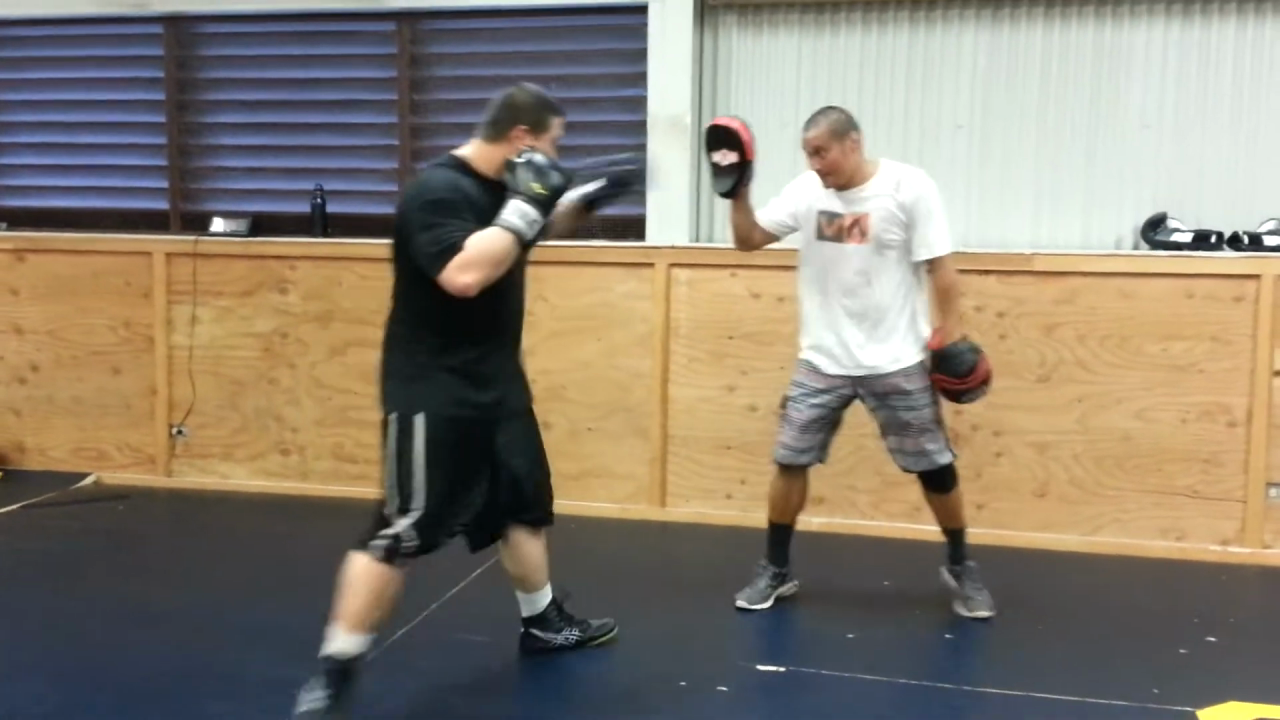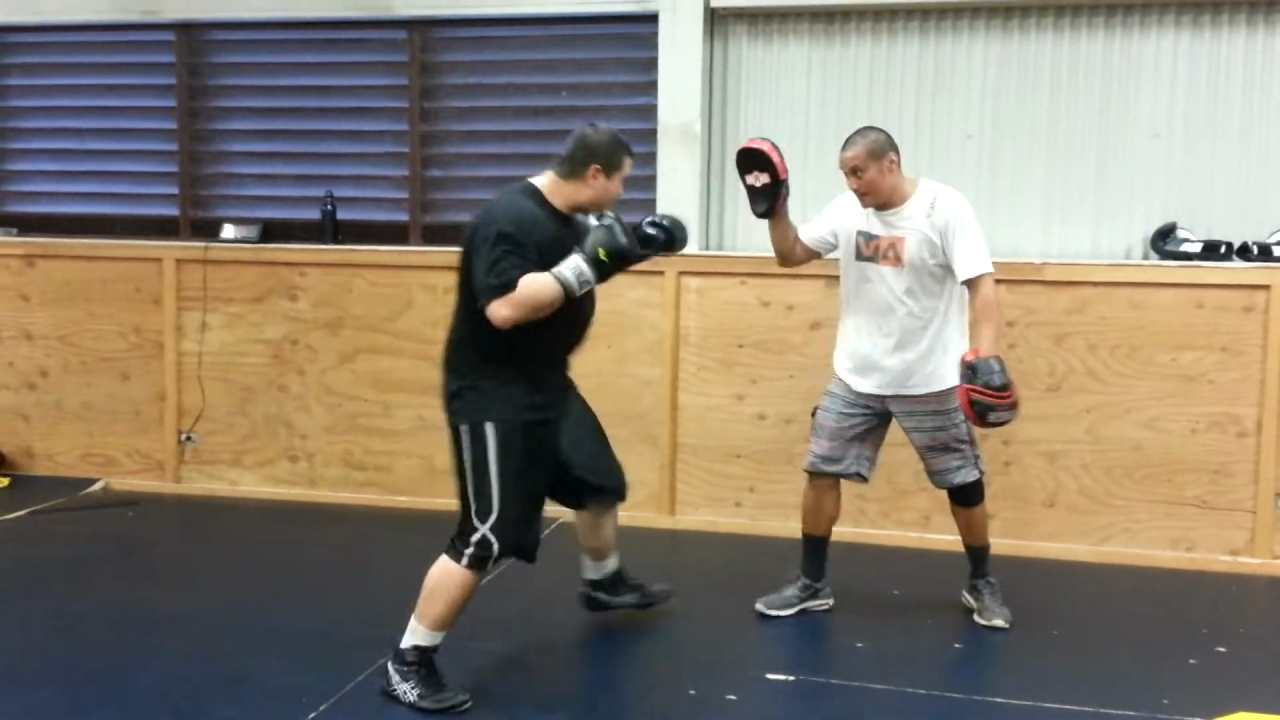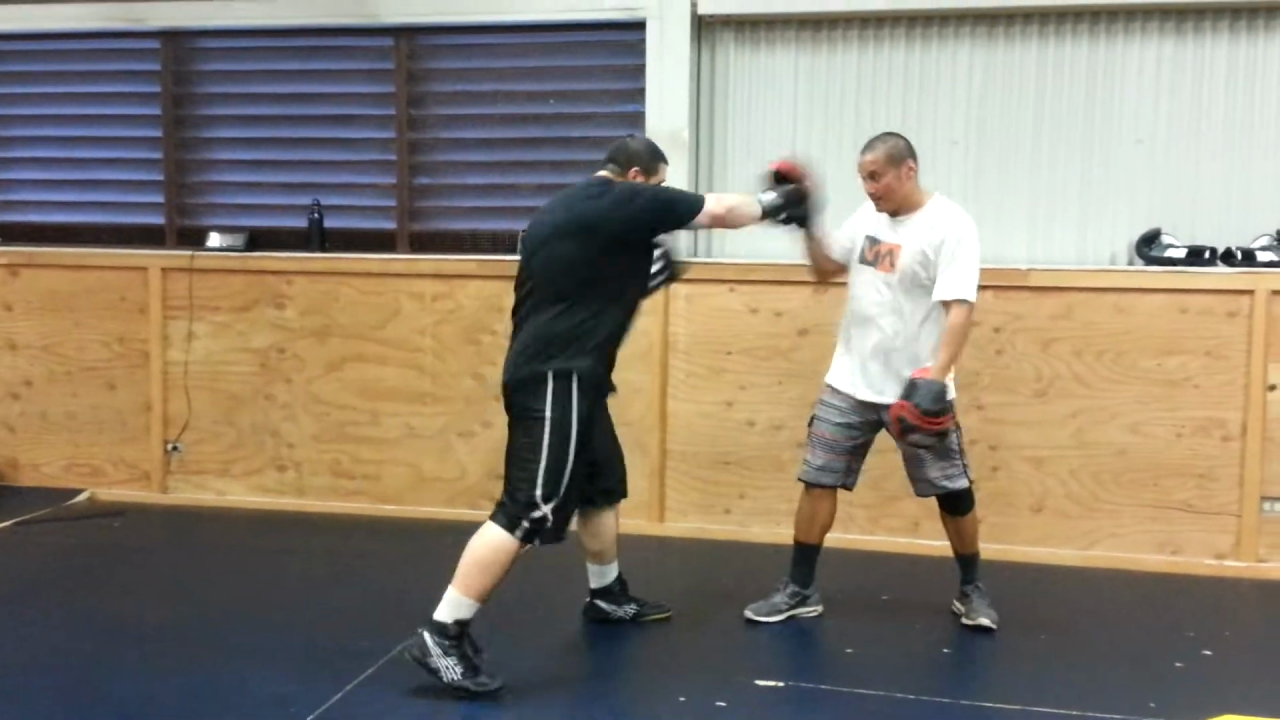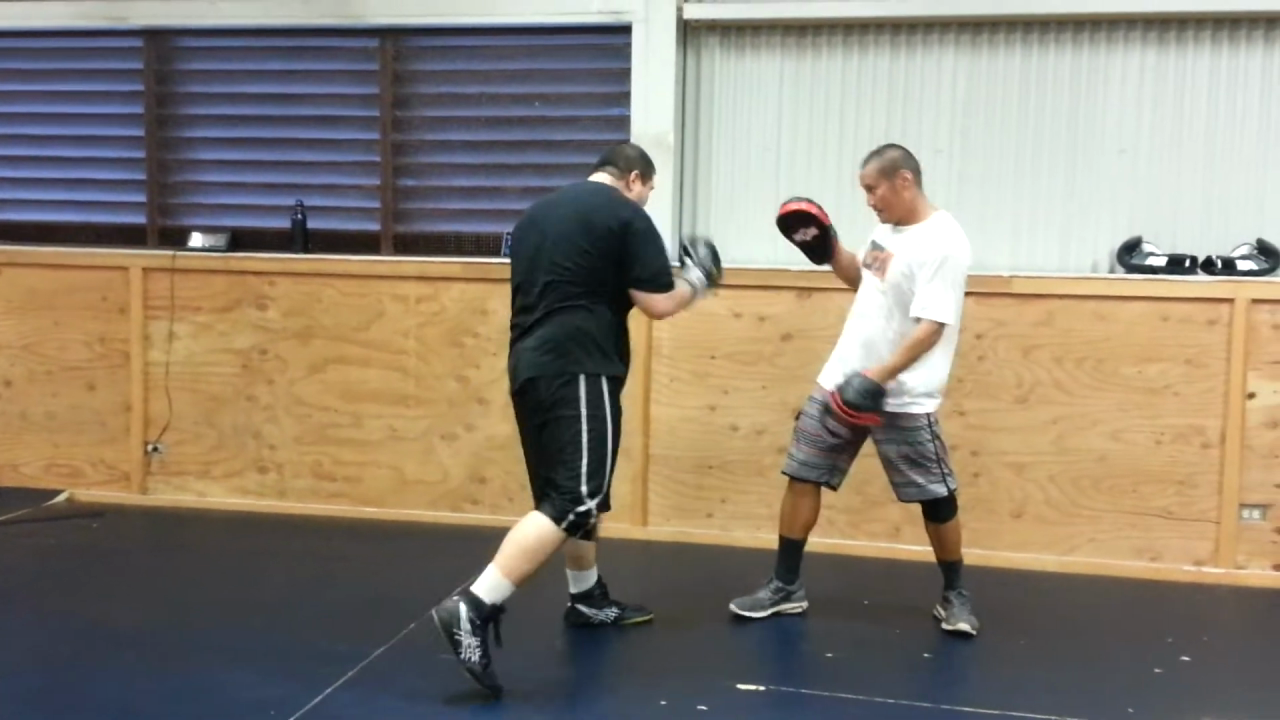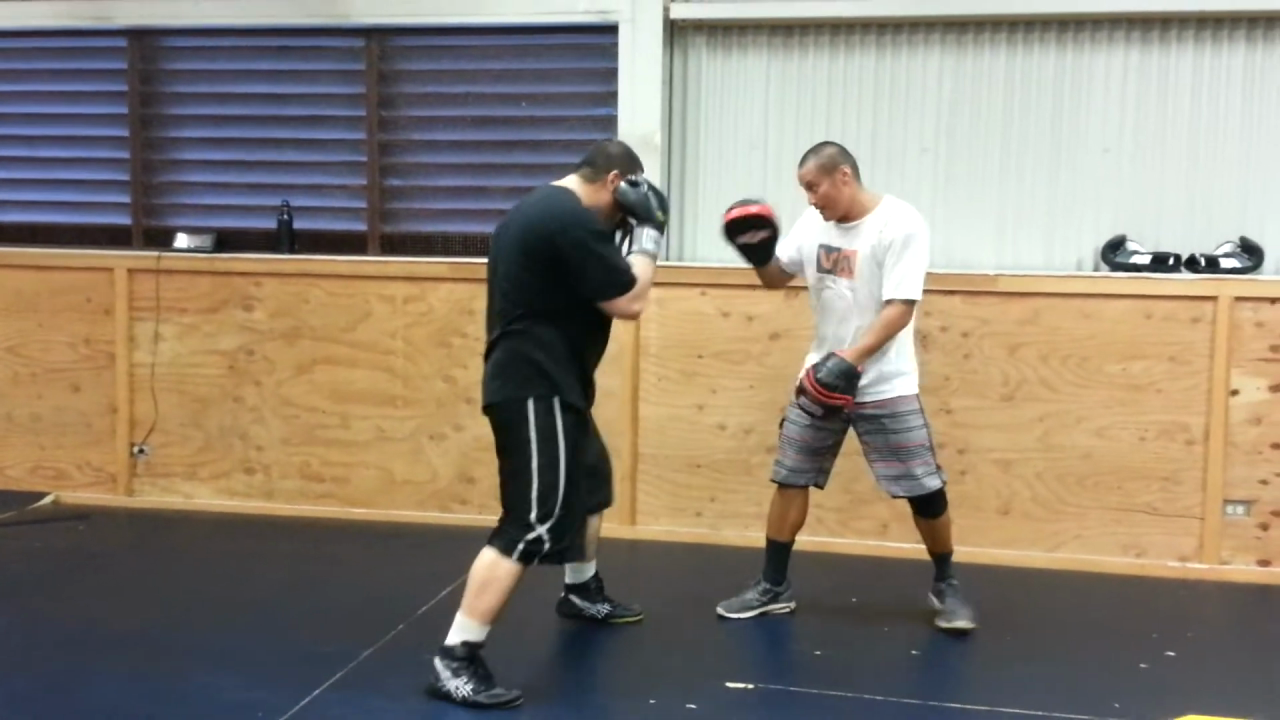
dt=0.3s
person 1, frame 1
left shoulder: (491, 180)
right shoulder: (438, 191)
left elbow: (549, 215)
right elbow: (466, 274)
left wrist: (592, 195)
right wrist: (529, 205)
left hip: (494, 381)
right hip: (435, 389)
left knee: (525, 505)
right knee: (402, 531)
left ankle: (544, 620)
person 1, frame 2
left shoulder: (567, 215)
right shoulder: (510, 220)
left elbow: (600, 251)
right elbow: (504, 309)
left wrist: (643, 239)
right wrist: (586, 263)
left hip: (545, 387)
right hip: (492, 400)
left knee: (600, 483)
right knee: (486, 540)
left ankle: (604, 583)
right ankle: (409, 660)
person 1, frame 3
left shoulder: (560, 212)
right shoulder: (618, 203)
right elbow: (715, 211)
left wrist: (644, 276)
right wrist: (771, 202)
left hip: (557, 369)
right hip: (559, 373)
left knee: (601, 484)
right knee: (529, 507)
left ankle: (606, 595)
right ankle: (441, 633)
person 1, frame 4
left shoulder: (534, 216)
right shoulder: (624, 215)
right elbow: (658, 301)
right wrist: (700, 273)
left hip: (532, 365)
right hip: (577, 368)
left knee: (576, 491)
right knee: (573, 500)
left ankle: (587, 599)
right ankle: (475, 609)
person 1, frame 5
left shoulder: (543, 208)
right shoulder: (571, 219)
right elbow: (627, 301)
left wrist: (627, 229)
right wrist: (648, 229)
left hip: (545, 382)
right hip: (538, 388)
left knee: (587, 485)
right knee: (528, 528)
left ankle: (582, 593)
right ankle: (454, 659)
person 2, frame 1
left shoulder: (908, 186)
right shoulder: (806, 191)
left elbow: (941, 262)
right elbow: (747, 239)
left wrist: (951, 332)
right wrist: (737, 189)
left hip: (896, 362)
right hip: (823, 359)
left knee: (935, 465)
right knee: (790, 460)
left ankle: (961, 568)
right ankle: (775, 571)
person 2, frame 2
left shoulder: (945, 208)
right shoulder: (847, 209)
left elbow: (981, 282)
right elbow: (791, 254)
left wrist: (987, 352)
right wrist: (774, 207)
left hip: (930, 381)
right hip: (857, 377)
left knee: (964, 482)
right knee: (822, 469)
left ankle: (981, 584)
right ankle: (811, 583)
person 2, frame 3
left shoulder: (950, 225)
right shoulder: (871, 214)
left elbow: (960, 308)
right elbow: (827, 270)
left wrist: (934, 377)
right wrist: (806, 224)
left hip: (914, 387)
right hip: (849, 383)
left knee: (952, 490)
right knee: (817, 479)
left ankle: (971, 589)
right ankle: (800, 589)
person 2, frame 4
left shoulder: (945, 243)
right shoulder: (887, 227)
left elbow: (931, 327)
left wrist: (876, 378)
right wrist: (826, 247)
left hip: (902, 397)
right hip: (841, 382)
left knee: (935, 497)
right knee: (802, 475)
left ankle: (954, 595)
right ankle: (786, 586)
person 2, frame 5
left shoulder: (901, 222)
right shoulder: (813, 223)
left elbow: (901, 305)
right elbow: (772, 278)
left wrist: (851, 359)
right wrist: (756, 250)
left hip: (885, 387)
right hip: (819, 378)
left knee: (925, 489)
right knee: (788, 478)
left ankle: (944, 583)
right ankle: (772, 587)
